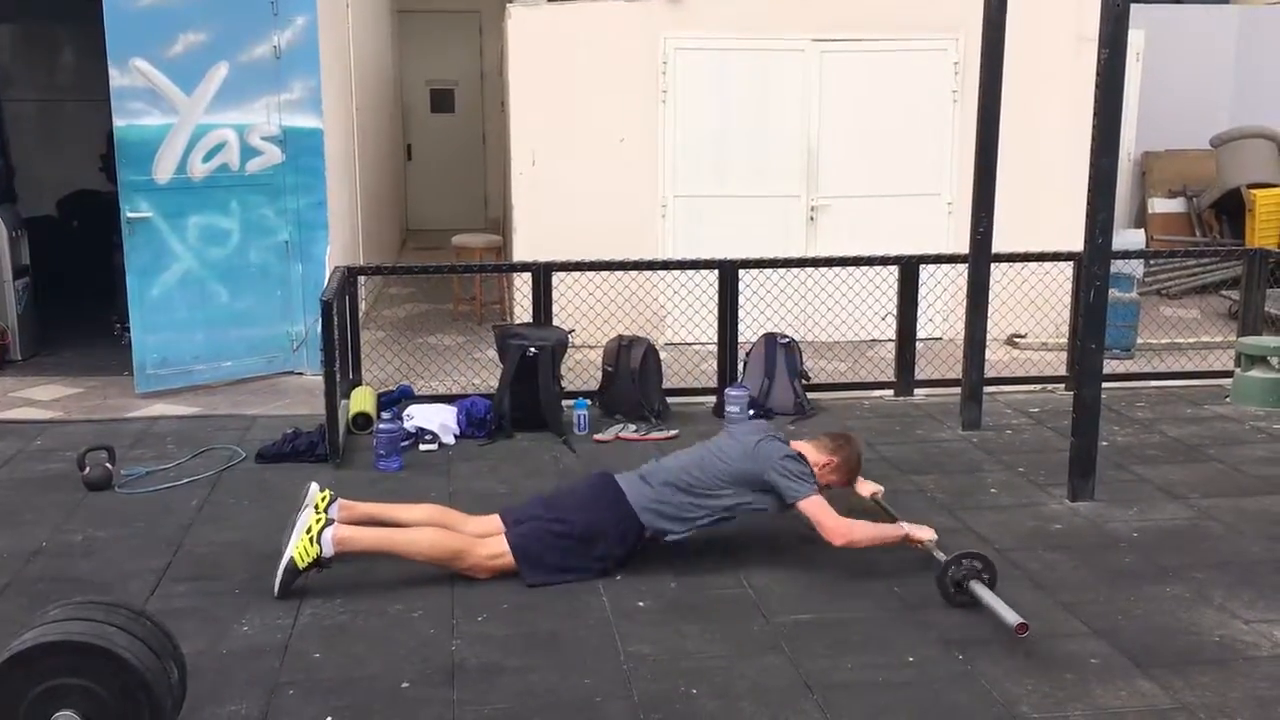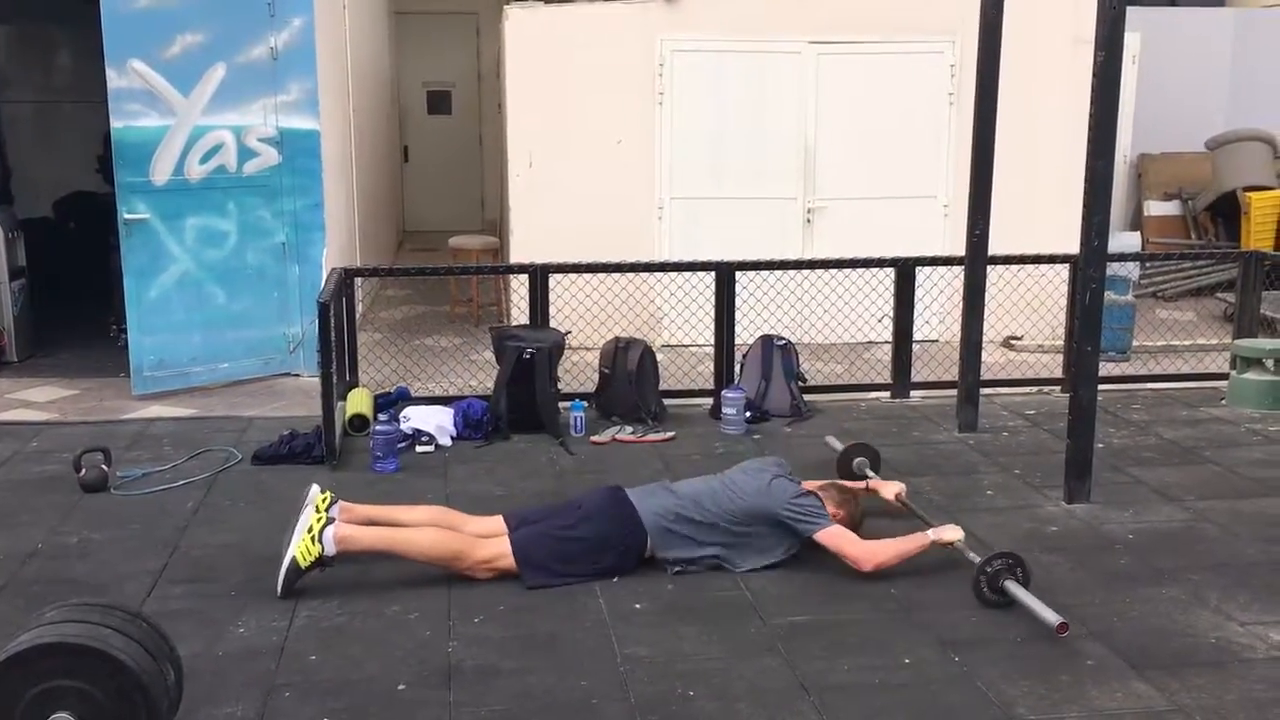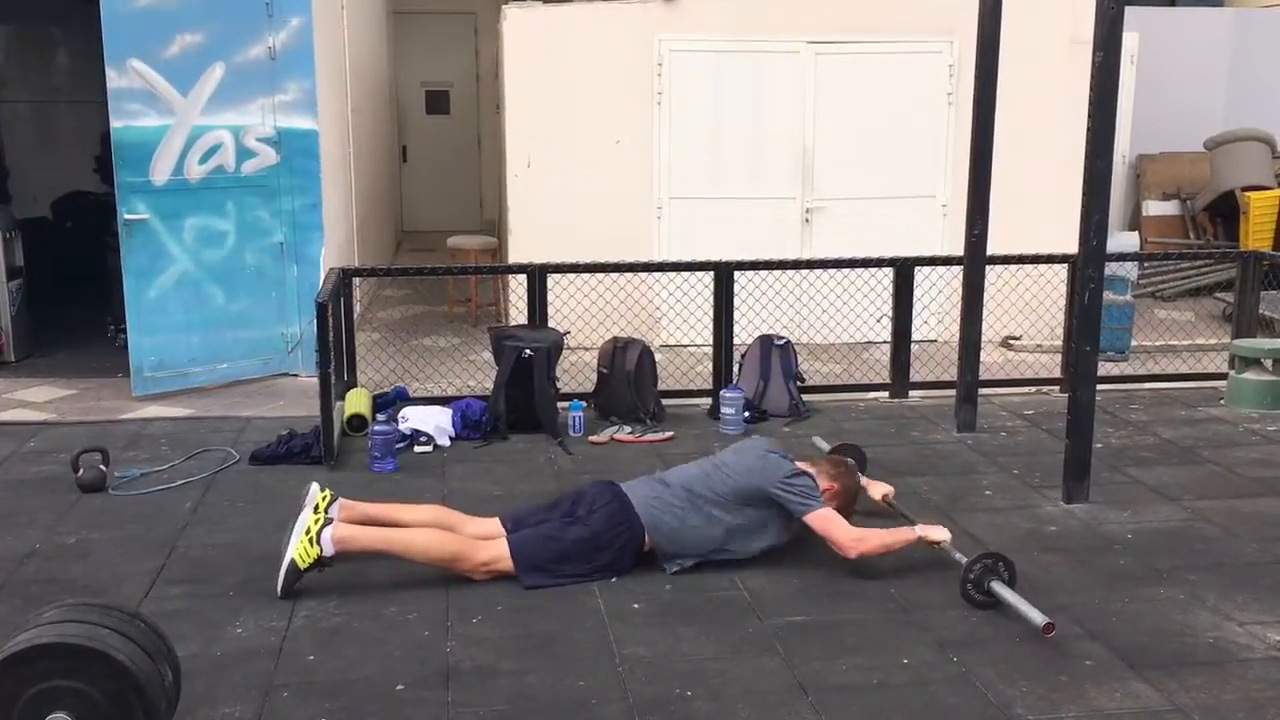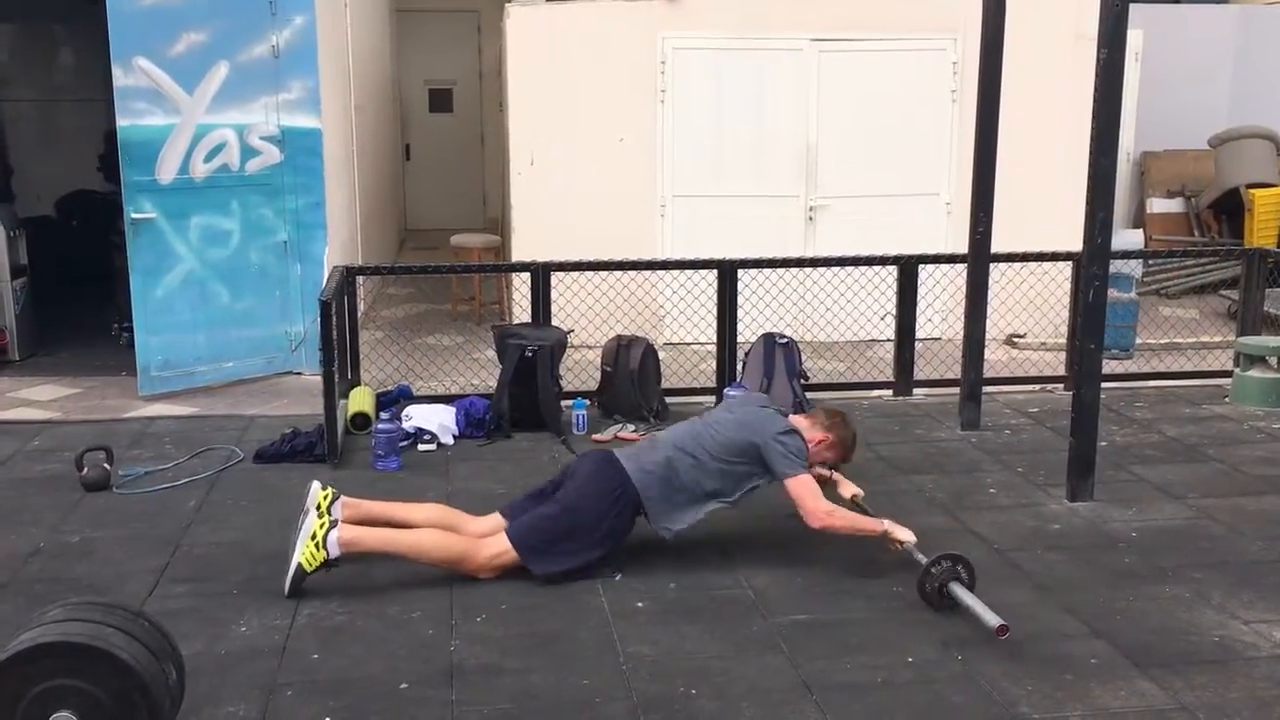
dt=0.3s
person 1, frame 1
left shoulder: (765, 433)
right shoulder: (785, 464)
right elbow: (838, 534)
left wrist: (853, 482)
right wrist: (907, 531)
left hip: (604, 491)
right hip: (615, 523)
left knee: (474, 524)
right knee: (480, 557)
left ankle: (337, 508)
right ankle: (333, 538)
person 1, frame 2
left shoulder: (779, 471)
right shoulder: (795, 504)
right elbow: (866, 558)
left wrist: (871, 482)
right wrist: (933, 535)
left hip: (615, 504)
right hip: (623, 535)
left knee: (478, 526)
right knee: (480, 557)
left ankle: (336, 510)
right ankle: (333, 538)
person 1, frame 3
left shoulder: (770, 450)
right shoulder: (790, 483)
right elbow: (853, 545)
left wrist: (862, 481)
right wrist: (920, 532)
left hip: (609, 498)
right hip: (619, 531)
left knee: (472, 528)
right knee: (477, 559)
left ankle: (337, 508)
right ankle: (334, 538)
person 1, frame 4
left shoulder: (762, 407)
right shoulder: (785, 437)
right elbow: (819, 517)
left wrist: (833, 477)
right wrist: (884, 527)
left hip: (602, 468)
right hip: (615, 494)
left knee: (478, 526)
right knee: (485, 557)
left ankle: (339, 506)
right ankle: (338, 539)
